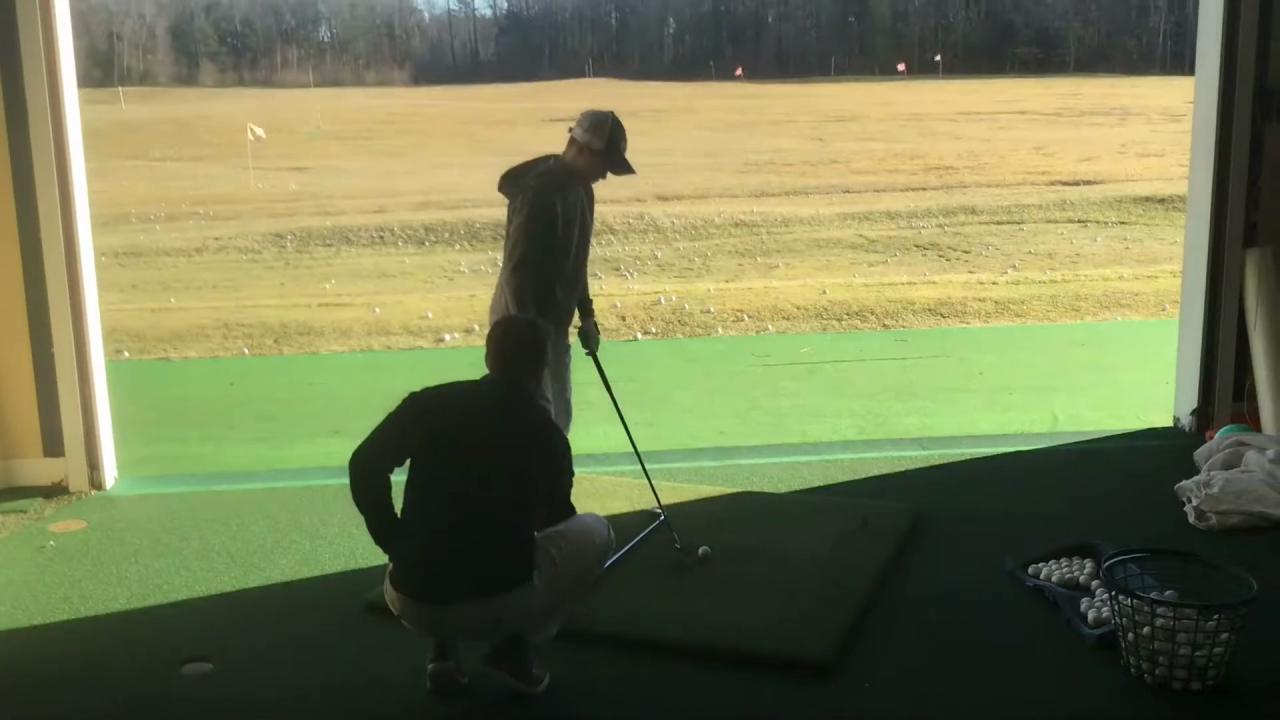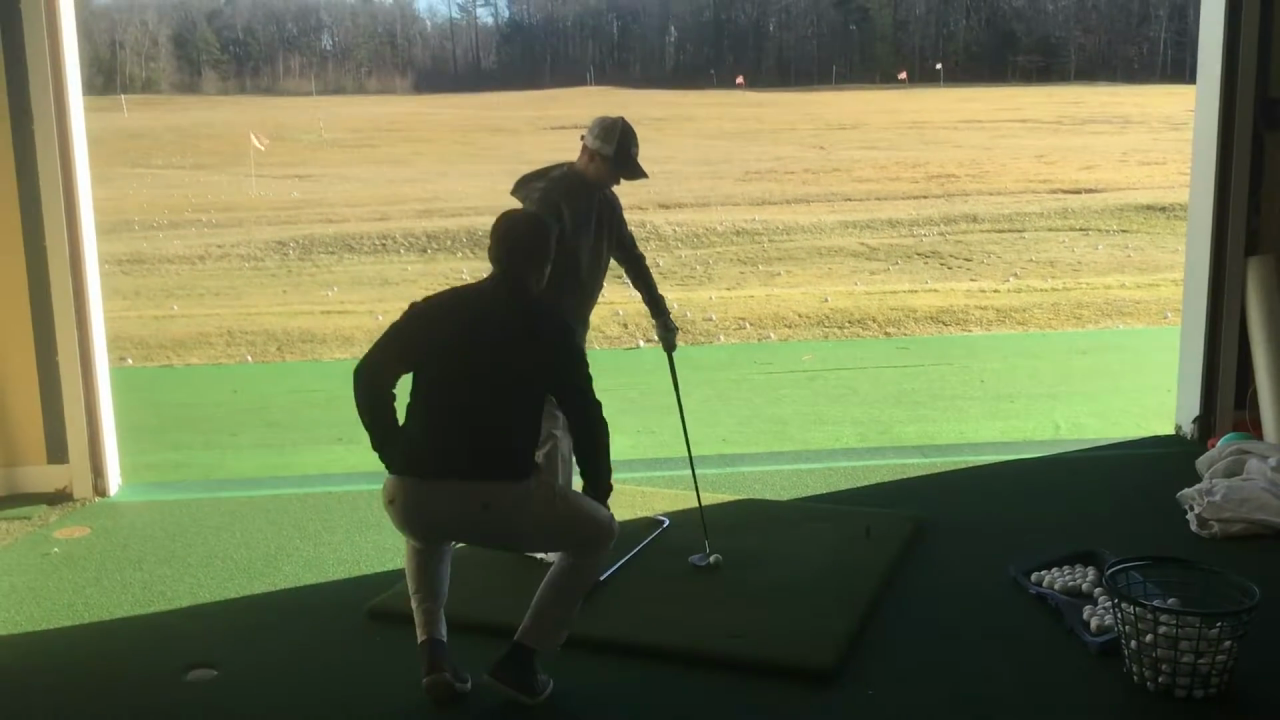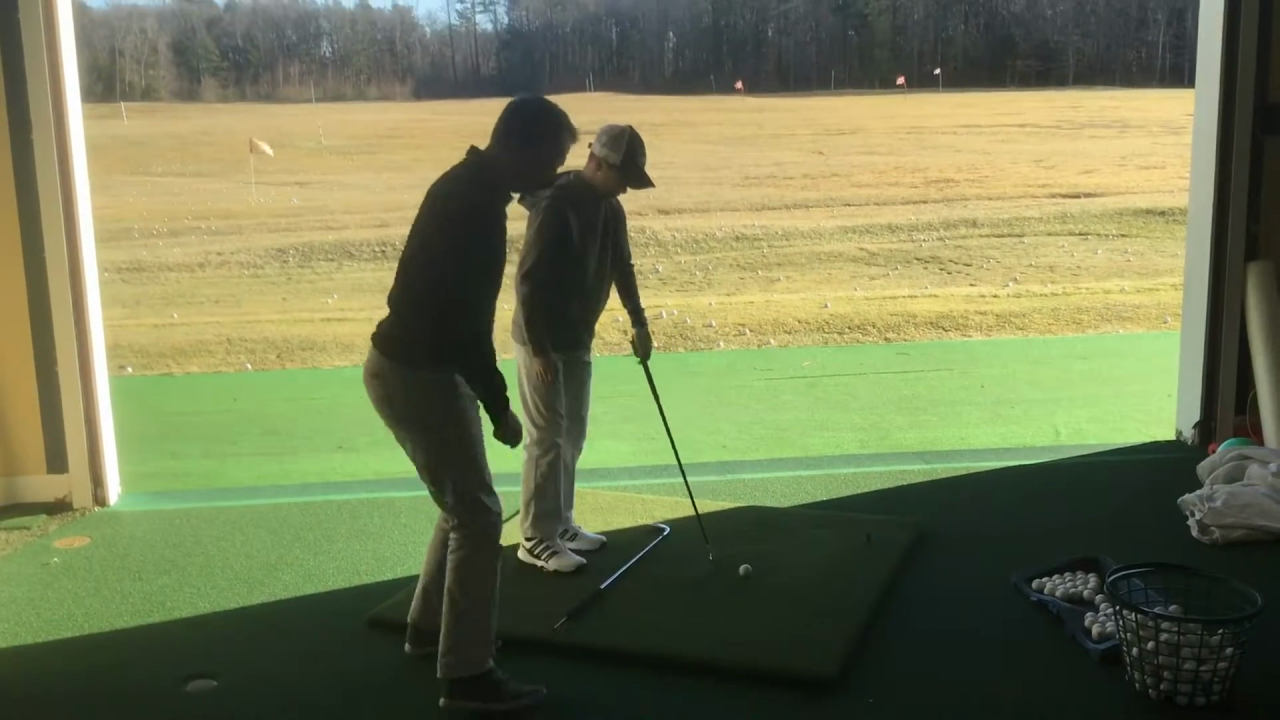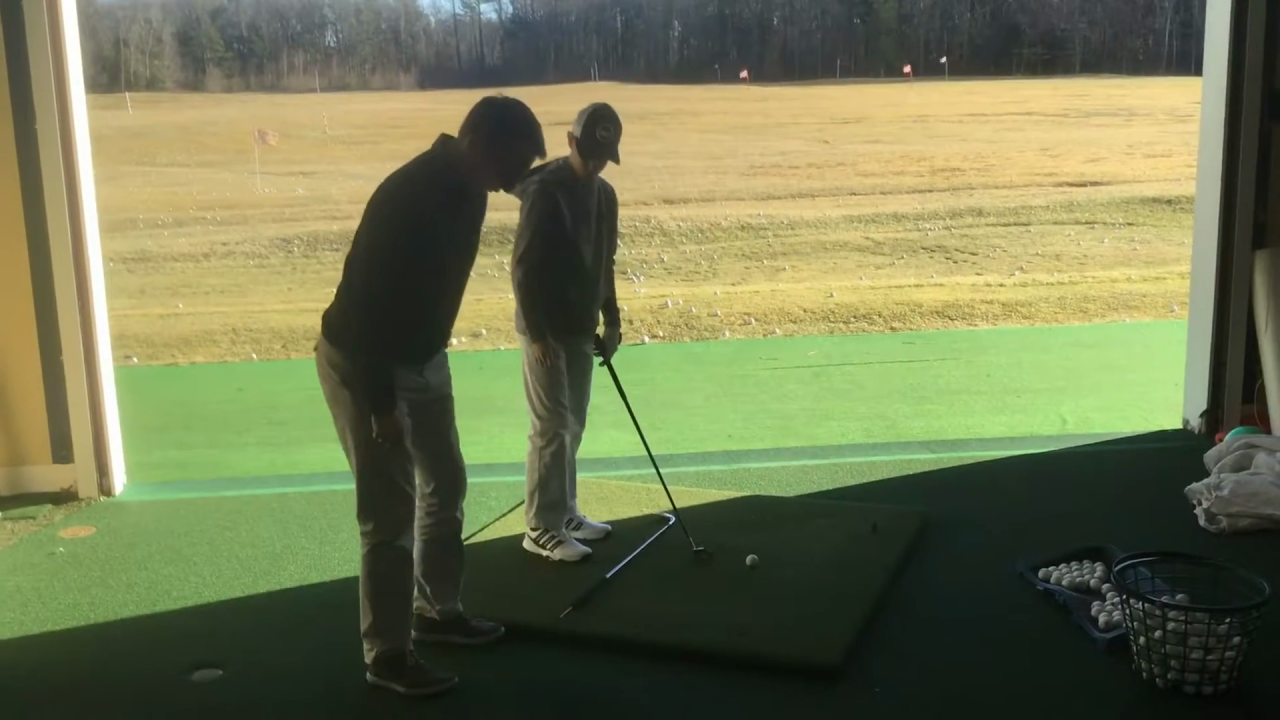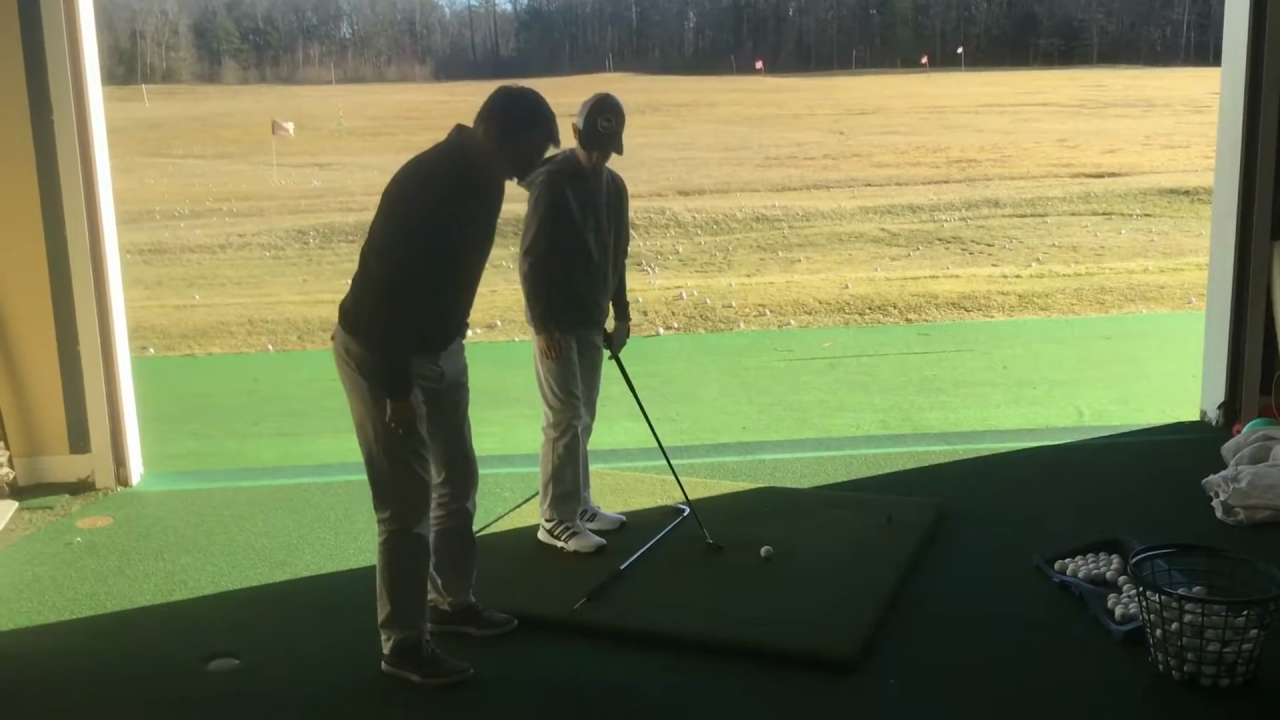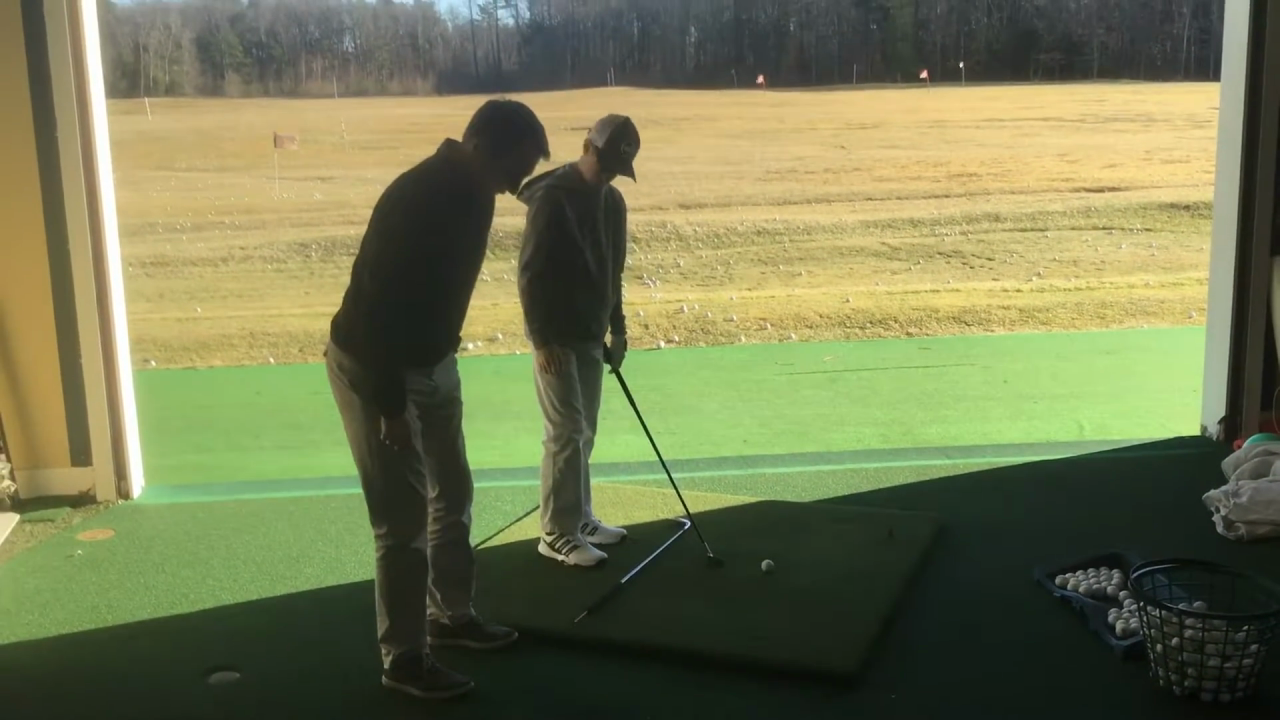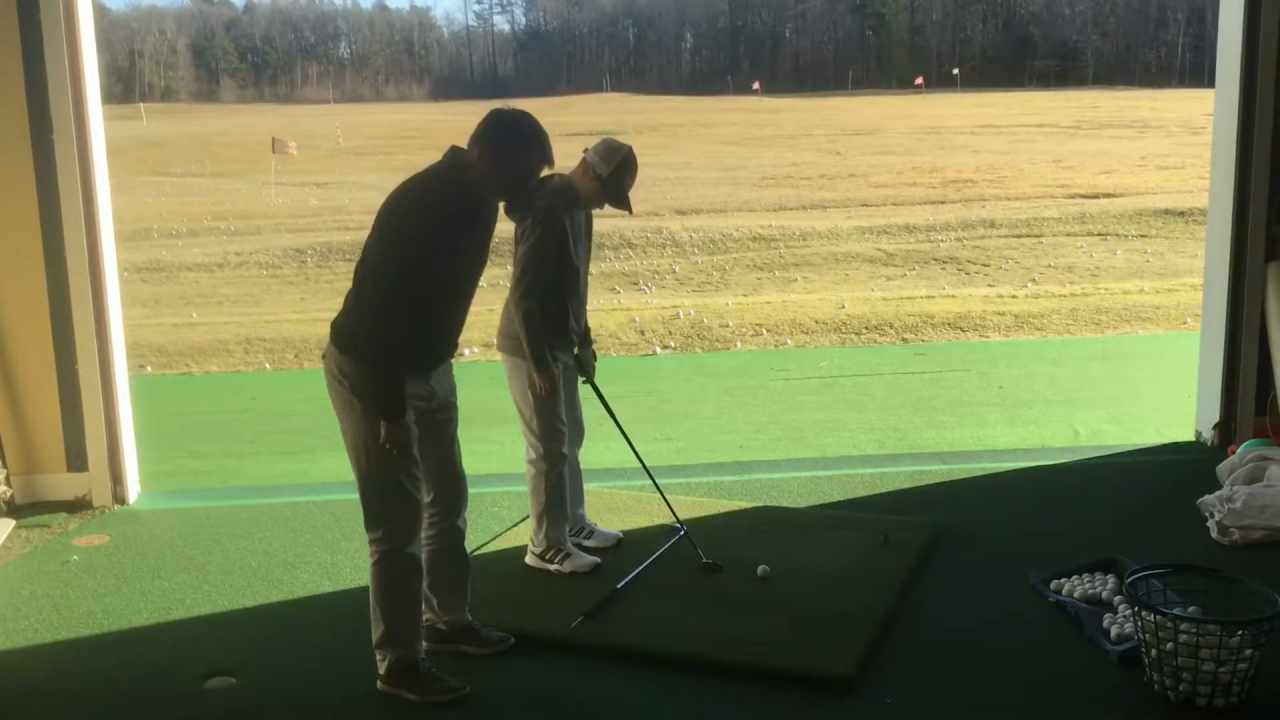
dt=0.7s
person 1, frame 1
left shoulder: (428, 404)
right shoulder: (546, 433)
left elbow: (365, 467)
right elbow: (557, 518)
left wrist: (397, 548)
left hip: (412, 604)
right hip: (504, 603)
right knee: (597, 531)
left ankle: (443, 647)
right ankle: (515, 645)
person 1, frame 2
left shoulder: (433, 310)
right shoulder: (552, 329)
left elbow: (369, 378)
right elbow: (585, 415)
left wrist: (396, 460)
right wrist: (598, 487)
left hip: (411, 497)
right hip: (499, 497)
left knee: (425, 529)
right knee: (597, 531)
left ankle: (434, 654)
right ankle: (521, 658)
person 1, frame 3
left shoulder: (469, 189)
right shoulder: (474, 205)
right elbow: (466, 316)
left wrist: (481, 392)
right wrist: (498, 405)
left hip: (421, 365)
right hip: (416, 373)
left knee: (467, 503)
right knee: (477, 517)
left ankle: (432, 627)
right ankle: (466, 674)
person 1, frame 4
left shoulder: (465, 191)
right shoulder: (408, 198)
right elbow: (366, 301)
right wrist: (381, 403)
left hip: (422, 358)
right hip: (364, 363)
left knee: (444, 483)
right knee: (389, 510)
left ankle: (437, 608)
right ankle: (385, 653)
person 1, frame 5
left shoulder: (483, 181)
right shoulder: (424, 186)
right elbow: (384, 290)
right wrist: (397, 389)
left hip: (439, 347)
right hip: (382, 351)
left knee: (456, 478)
right knee: (407, 497)
left ankle: (450, 600)
right ankle: (402, 643)
person 1, frame 6
left shoulder: (472, 195)
right shoulder: (414, 202)
right elbow: (377, 307)
right wrist: (391, 407)
left hip: (432, 362)
right hip: (373, 367)
left knee: (452, 493)
right knee: (404, 514)
left ankle: (451, 615)
right ankle: (403, 656)
person 1, frame 7
left shoulder: (475, 202)
right shoulder: (420, 207)
right elbow: (381, 312)
right wrist: (390, 411)
left hip: (428, 367)
right hip: (371, 370)
left knee: (446, 497)
right knee: (398, 518)
left ankle: (446, 619)
right ankle: (398, 661)
person 2, frame 1
left shoulder: (581, 191)
right shoulder: (537, 193)
right elbow: (516, 271)
left wrist: (587, 317)
left hip: (555, 324)
left knee: (559, 416)
person 2, frame 2
left shoulder: (604, 199)
right shoulder: (548, 197)
left elbow: (631, 257)
left wrist: (660, 310)
left hip: (572, 327)
left knee: (570, 422)
right knee: (546, 425)
person 2, frame 3
left shoulder: (610, 210)
right shoulder: (554, 206)
left elbow: (620, 268)
right elbow: (529, 281)
left wrist: (639, 323)
right wrist: (539, 349)
left hip: (578, 339)
right hip: (543, 341)
left knee: (571, 436)
right knee: (547, 438)
left ankle: (560, 523)
right ankle: (536, 539)
person 2, frame 4
left shoulder: (604, 195)
right shoulder: (544, 192)
right elbow: (524, 268)
left wrist: (610, 321)
right wrist: (538, 334)
left hip: (581, 329)
right hip: (546, 330)
left knee: (572, 425)
right knee: (551, 428)
left ankle: (565, 513)
right ankle: (542, 528)
person 2, frame 5
left shoulder: (614, 187)
right shoulder: (551, 184)
right elbow: (532, 260)
left wrist: (620, 313)
right wrist: (542, 324)
left hip: (592, 320)
right hip: (557, 321)
left knee: (583, 417)
right knee: (565, 418)
left ankle: (578, 504)
right ankle: (556, 519)
person 2, frame 6
left shoulder: (612, 201)
right shoulder: (551, 198)
right elbow: (530, 275)
left wrist: (617, 328)
right wrist: (542, 340)
left hip: (591, 334)
right hip: (556, 337)
left knee: (583, 431)
right knee: (565, 432)
left ankle: (579, 518)
right ankle: (557, 533)
person 2, frame 7
left shoulder: (578, 210)
right shoulder: (546, 215)
right elbow: (526, 295)
left wrist: (583, 341)
right wrist: (540, 362)
left hip: (558, 345)
right hip: (532, 349)
left knee: (569, 437)
right knee: (549, 446)
left ankle: (573, 524)
right ankle: (547, 545)
